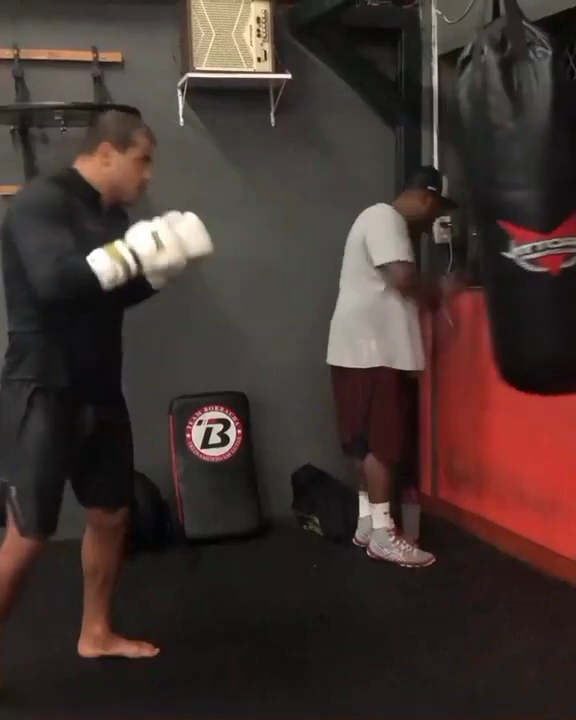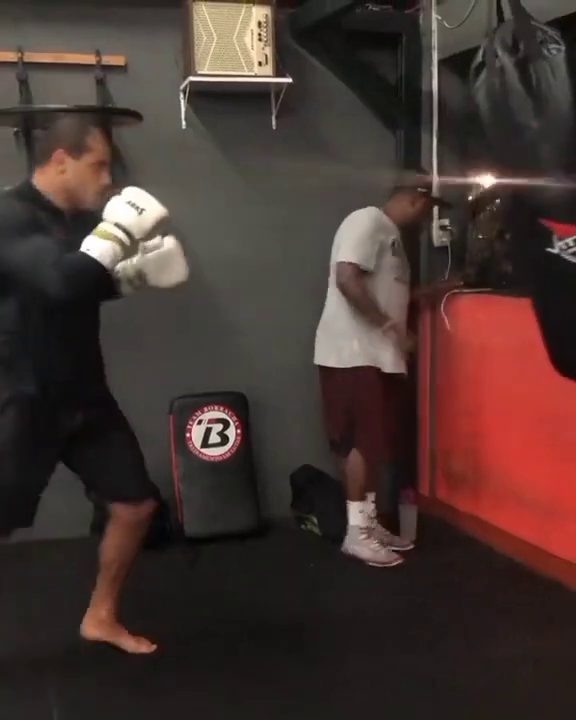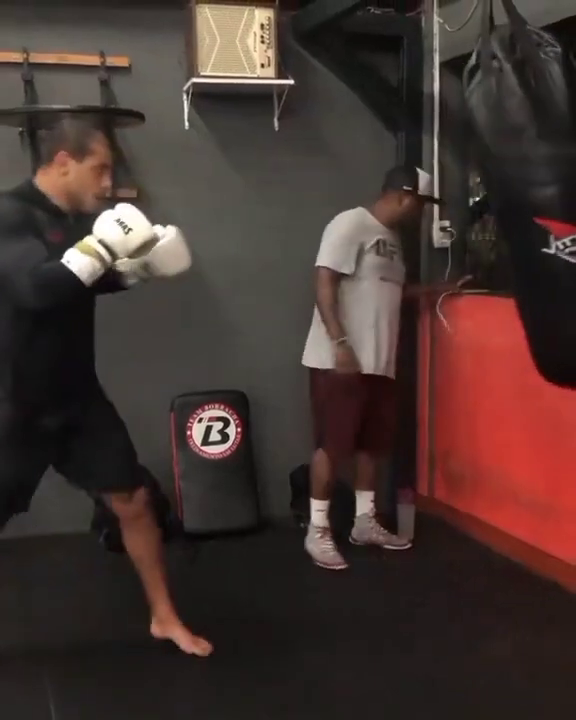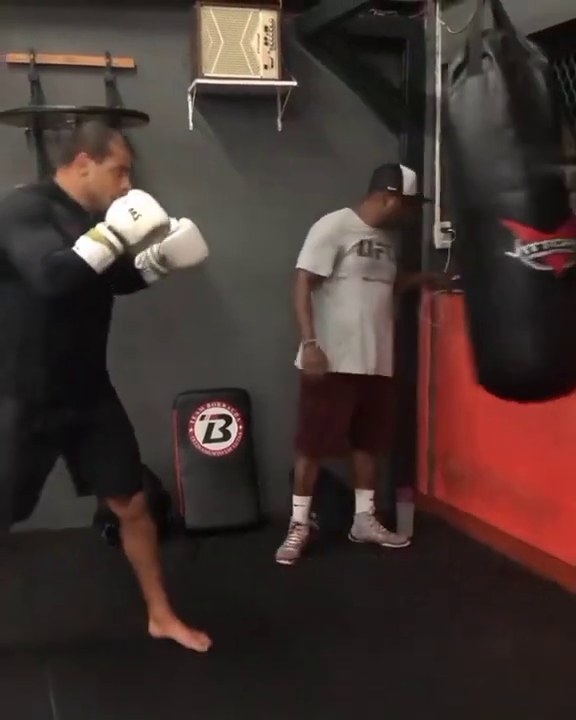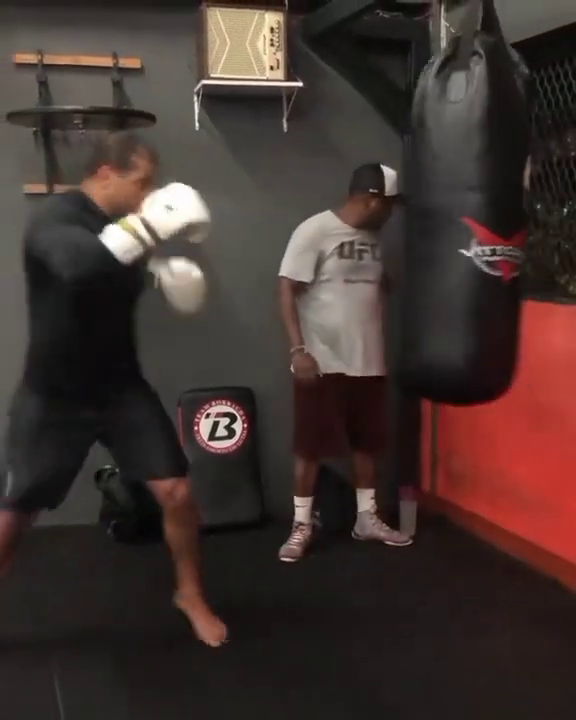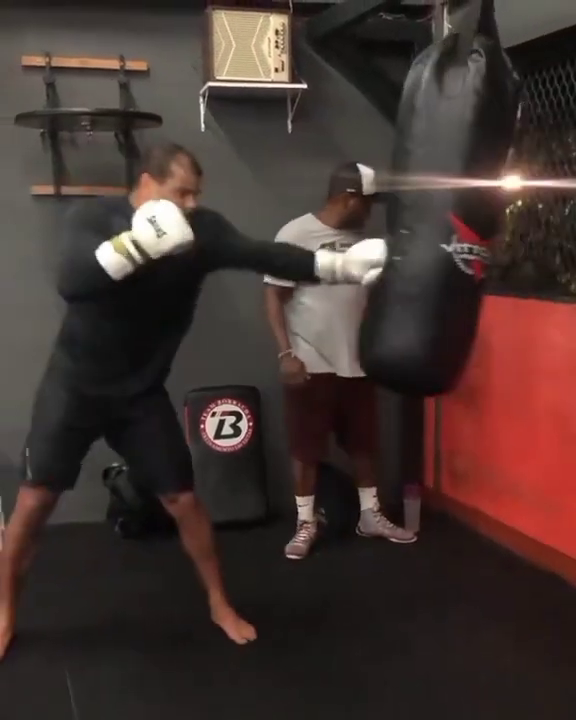
dt=0.2s
person 1, frame 1
left shoulder: (110, 212)
right elbow: (55, 282)
left wrist: (162, 261)
right wrist: (135, 251)
left hip: (98, 389)
left knee: (110, 516)
left ankle: (96, 632)
person 1, frame 2
left shoulder: (78, 217)
right elbow: (63, 282)
left wrist: (137, 268)
right wrist: (119, 230)
left hip: (85, 395)
left knee: (136, 507)
left ankle: (102, 618)
person 1, frame 3
left shoulder: (79, 218)
left elbow: (96, 281)
left wrist: (142, 261)
right wrist: (105, 244)
left hip: (76, 394)
left knee: (132, 503)
left ankle: (165, 619)
person 1, frame 4
left shoulder: (93, 216)
left elbow: (119, 278)
right elbow: (51, 278)
left wrist: (161, 255)
right wrist: (116, 232)
left hip: (90, 392)
left knee: (131, 505)
left ankle: (161, 616)
person 1, frame 5
left shoulder: (121, 219)
right shoulder: (56, 217)
right elbow: (82, 268)
right wrist: (150, 224)
left hip: (121, 386)
right hip: (54, 394)
left knee: (176, 491)
left ankle: (191, 597)
person 1, frame 6
left shoulder: (202, 230)
right shoulder: (93, 218)
left elbow: (267, 255)
right elbow: (74, 283)
left wrist: (345, 264)
right wrist: (138, 240)
left hip: (140, 392)
right hip: (73, 382)
left knee: (183, 503)
left ankle: (220, 605)
person 2, frame 1
left shoulder: (390, 222)
right shoulder: (384, 218)
right elbow: (403, 278)
left wrist: (427, 291)
right wrist: (439, 290)
left hip: (379, 349)
right hip: (367, 351)
left knee: (372, 441)
right knee: (379, 442)
left ankle: (367, 524)
right ankle: (383, 535)
person 2, frame 2
left shoulder: (389, 232)
right shoulder: (367, 221)
right elbow: (348, 278)
right wrist: (390, 324)
left hip: (378, 354)
right hip: (352, 353)
left knee: (376, 441)
right knee: (362, 441)
left ankle: (368, 522)
right ankle: (358, 533)
person 2, frame 3
left shoulder: (390, 236)
right shoulder: (350, 224)
right elbow: (324, 282)
right wrist: (339, 343)
left hip: (377, 359)
right hip: (340, 356)
left knee: (371, 442)
right knee: (334, 441)
left ankle: (365, 521)
right ankle: (318, 530)
person 2, frame 4
left shoulder: (386, 236)
right shoulder: (333, 227)
right elbow: (303, 285)
left wrist: (423, 279)
right wrist: (309, 344)
left hip: (375, 361)
right hip: (331, 359)
left knee: (369, 442)
right knee: (313, 442)
left ankle: (364, 520)
right ankle: (298, 525)
person 2, frame 5
left shoulder: (372, 237)
right shoulder: (314, 232)
right elbow: (287, 291)
right wrist: (298, 350)
left hip: (368, 361)
right hip: (322, 360)
left knee: (367, 441)
right knee: (311, 445)
left ankle: (367, 518)
right ankle: (302, 524)
person 2, frame 6
left shoulder: (360, 237)
right shoulder: (295, 235)
right elbow: (273, 296)
right wrist: (286, 353)
left hip: (357, 361)
right hip: (311, 363)
left knee: (364, 442)
right knee: (306, 447)
left ankle: (370, 515)
right ankle: (306, 523)
